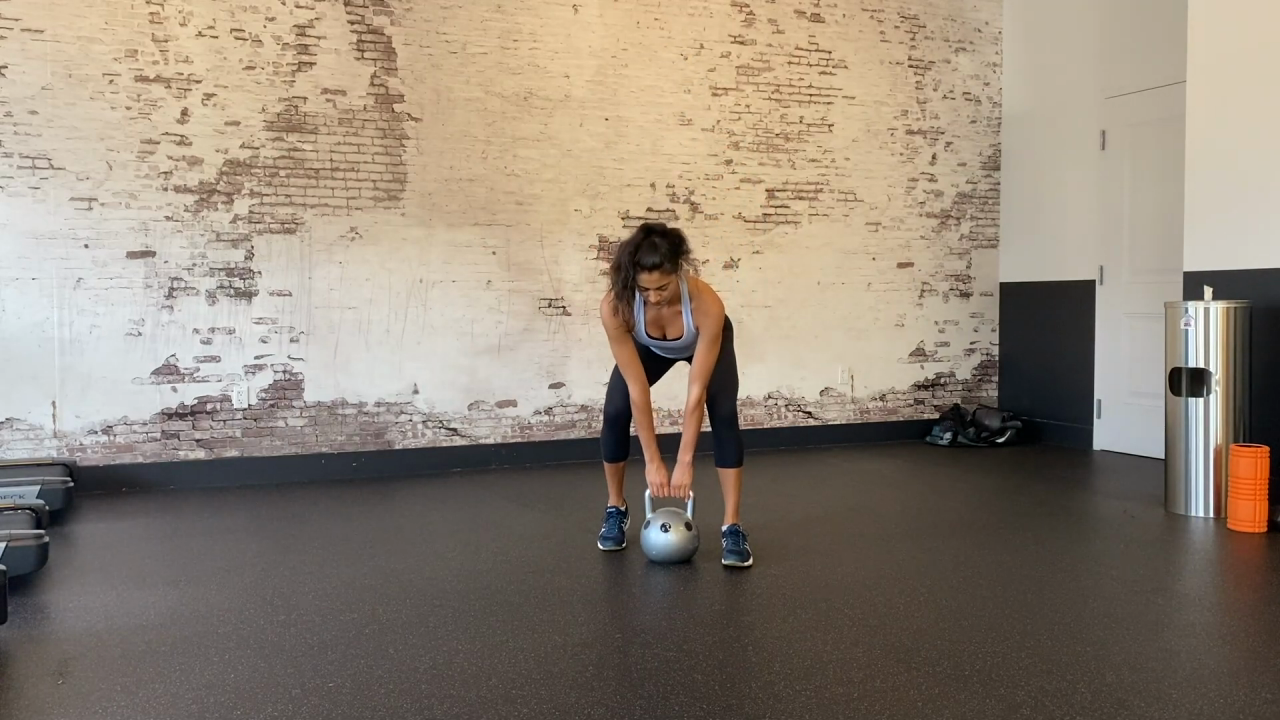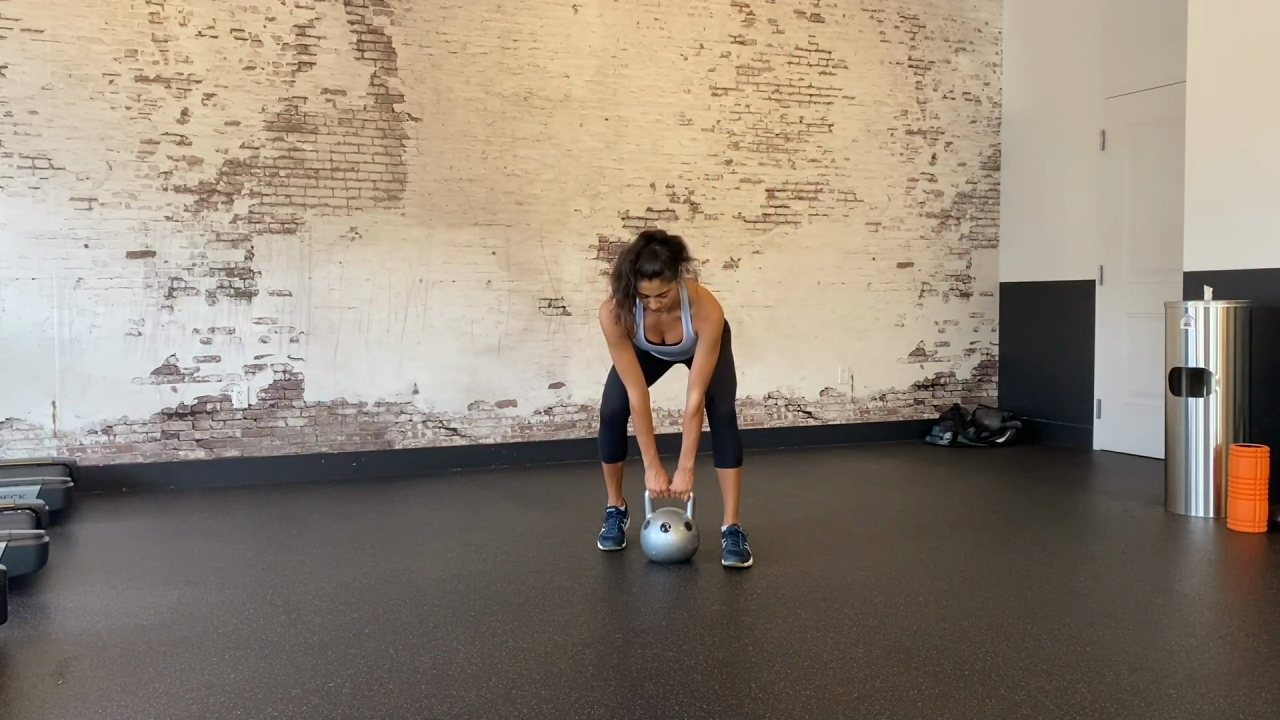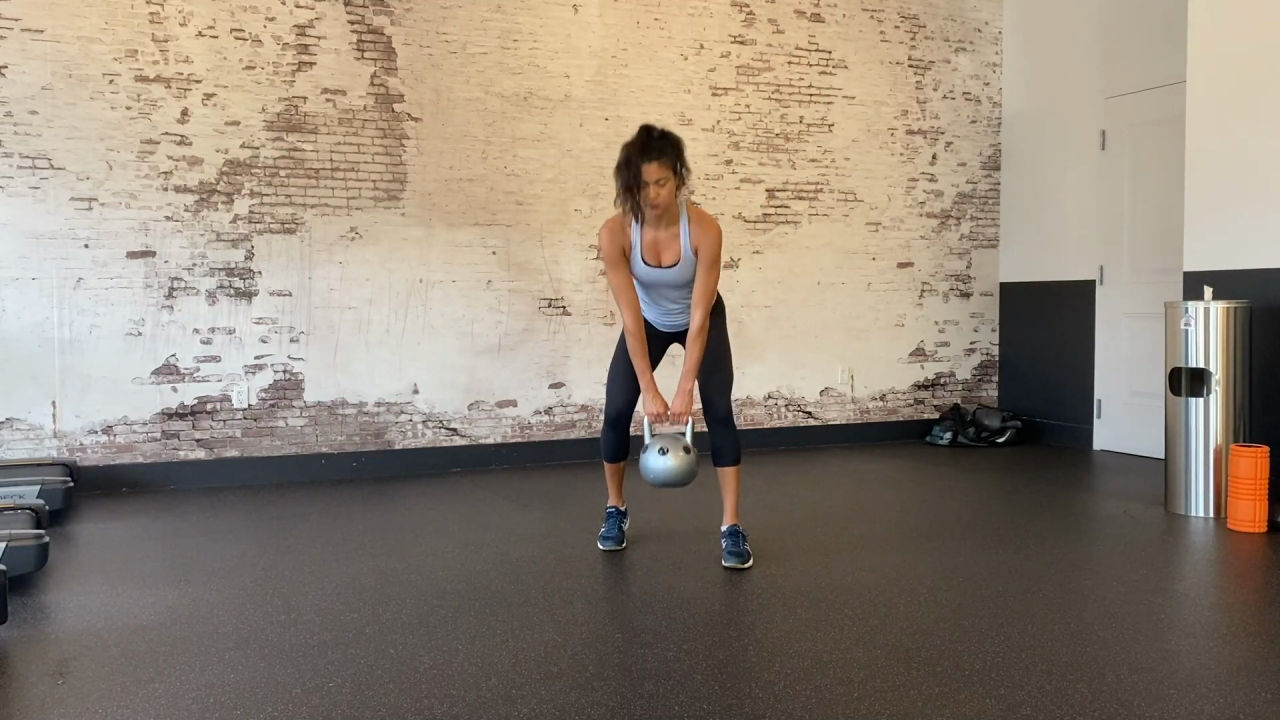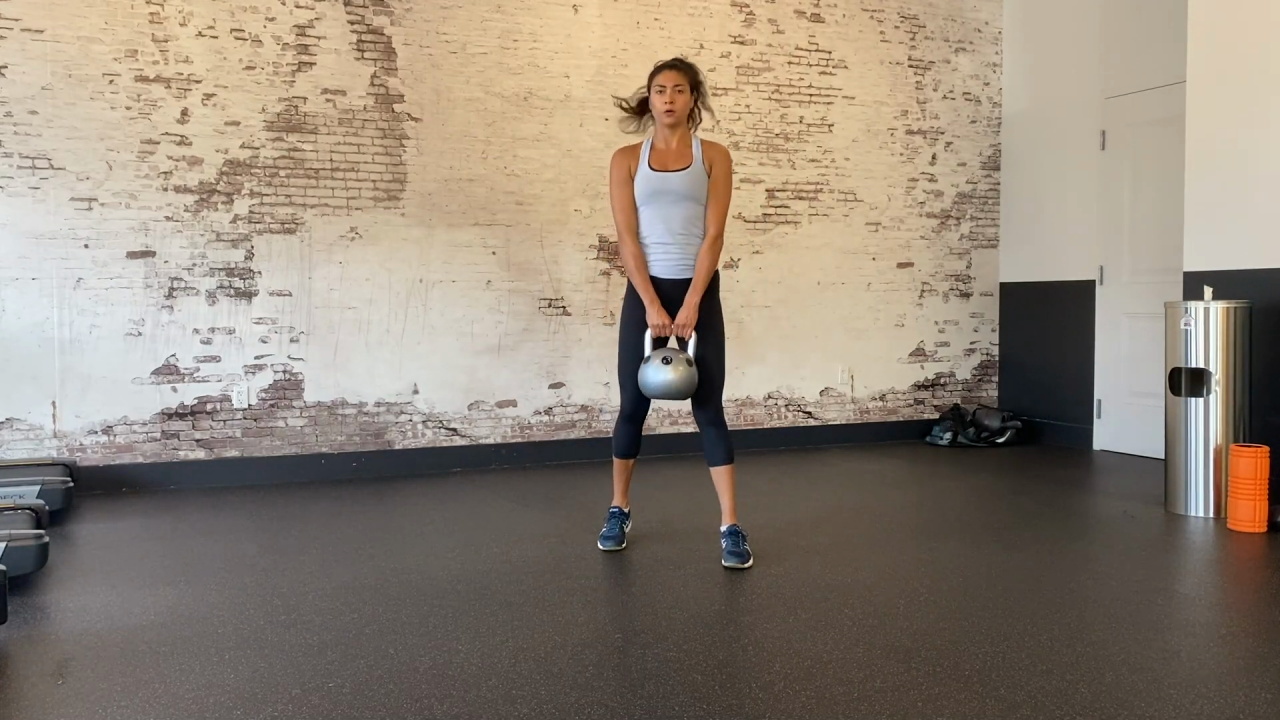
dt=0.5s
person 1, frame 1
left shoulder: (707, 305)
right shoulder: (615, 307)
left elbow: (696, 391)
right elbow: (637, 389)
left wrist: (685, 461)
right wrist: (652, 461)
left hip: (704, 342)
right hip: (648, 346)
left knee: (723, 414)
right knee: (615, 412)
left ankle: (732, 526)
right ankle: (616, 508)
person 1, frame 2
left shoulder: (706, 310)
right shoulder: (614, 312)
left elbow: (695, 397)
right elbow: (636, 394)
left wrist: (686, 467)
right wrist: (652, 466)
left hip: (701, 347)
right hip: (646, 350)
left knee: (722, 414)
right knee: (612, 413)
left ankle: (732, 528)
right ankle: (615, 509)
person 1, frame 3
left shoulder: (704, 229)
right shoulder: (615, 233)
left elbow: (700, 315)
right elbow: (630, 316)
left wrist: (684, 390)
right wrist: (649, 392)
left hip: (701, 324)
right hip: (648, 325)
left knee: (719, 411)
right knee: (616, 412)
left ankle: (732, 528)
right ankle: (615, 510)
person 1, frame 4
left shoulder: (714, 156)
right shoulder: (626, 159)
left elbow: (714, 236)
right elbow: (627, 237)
left wrist: (691, 303)
right wrist: (652, 304)
left hip: (698, 292)
right hip: (644, 292)
left knee: (708, 407)
right knee: (632, 405)
left ankle: (730, 526)
right ankle: (619, 509)
